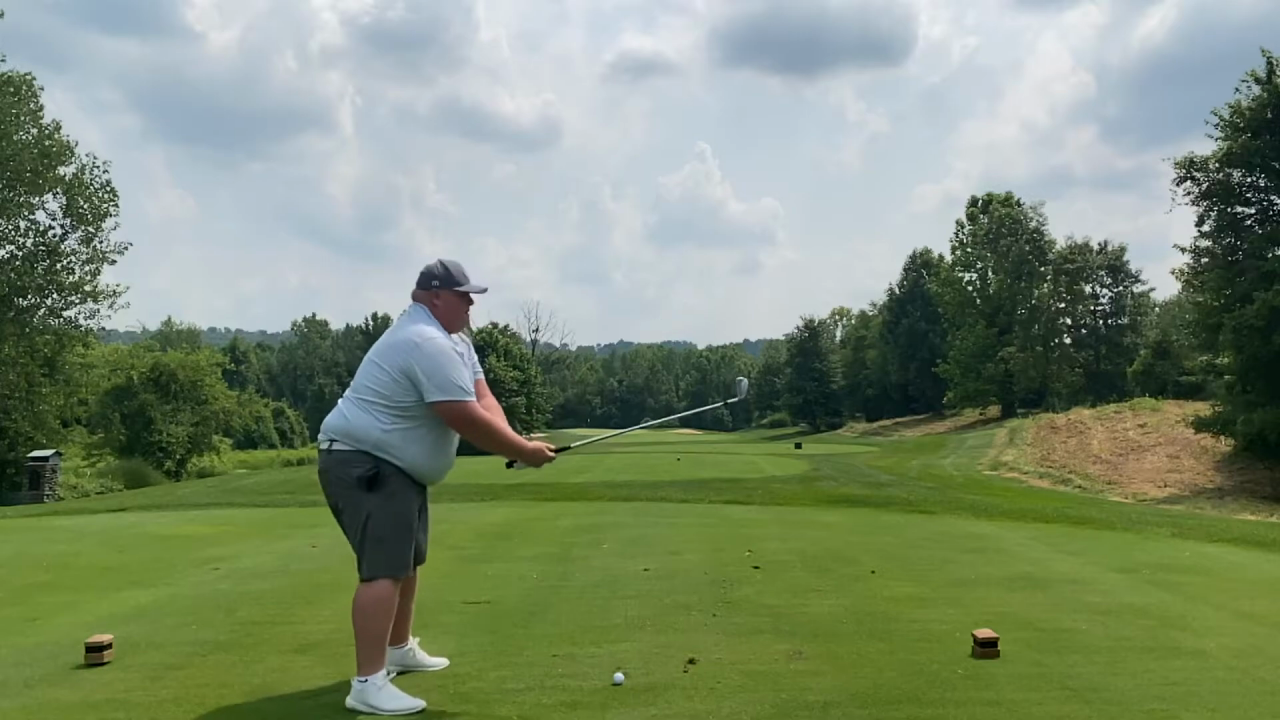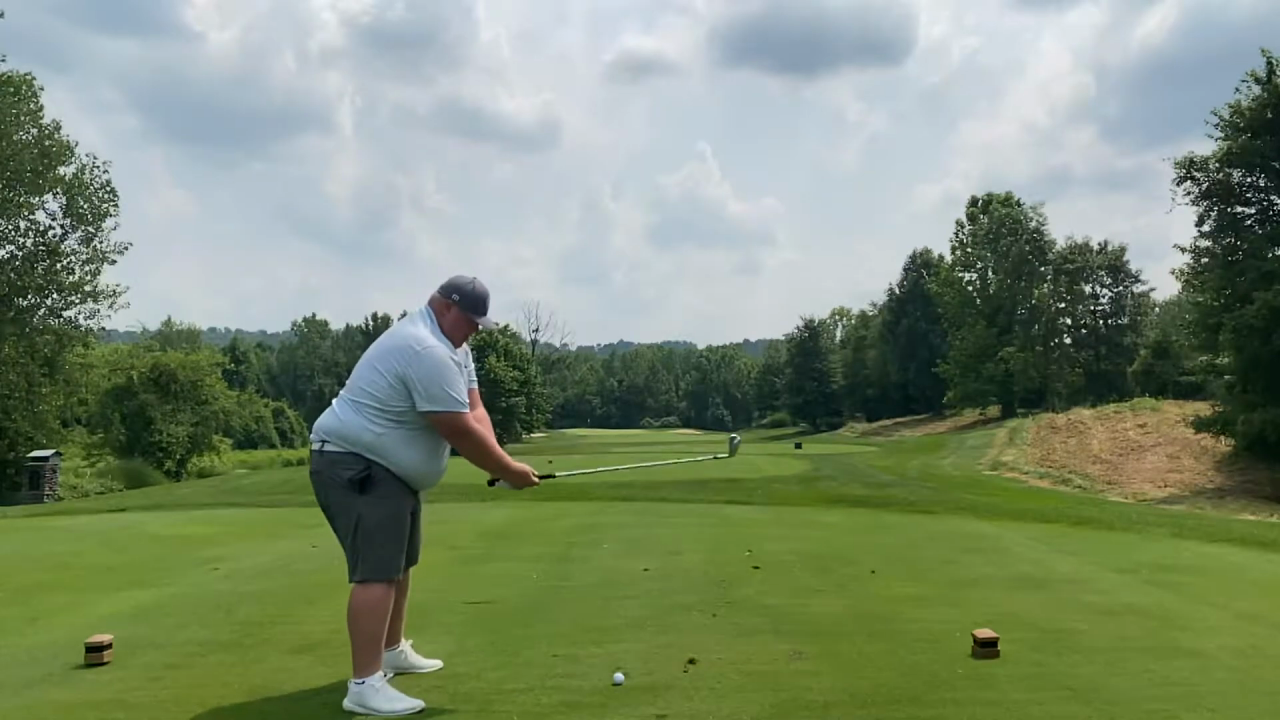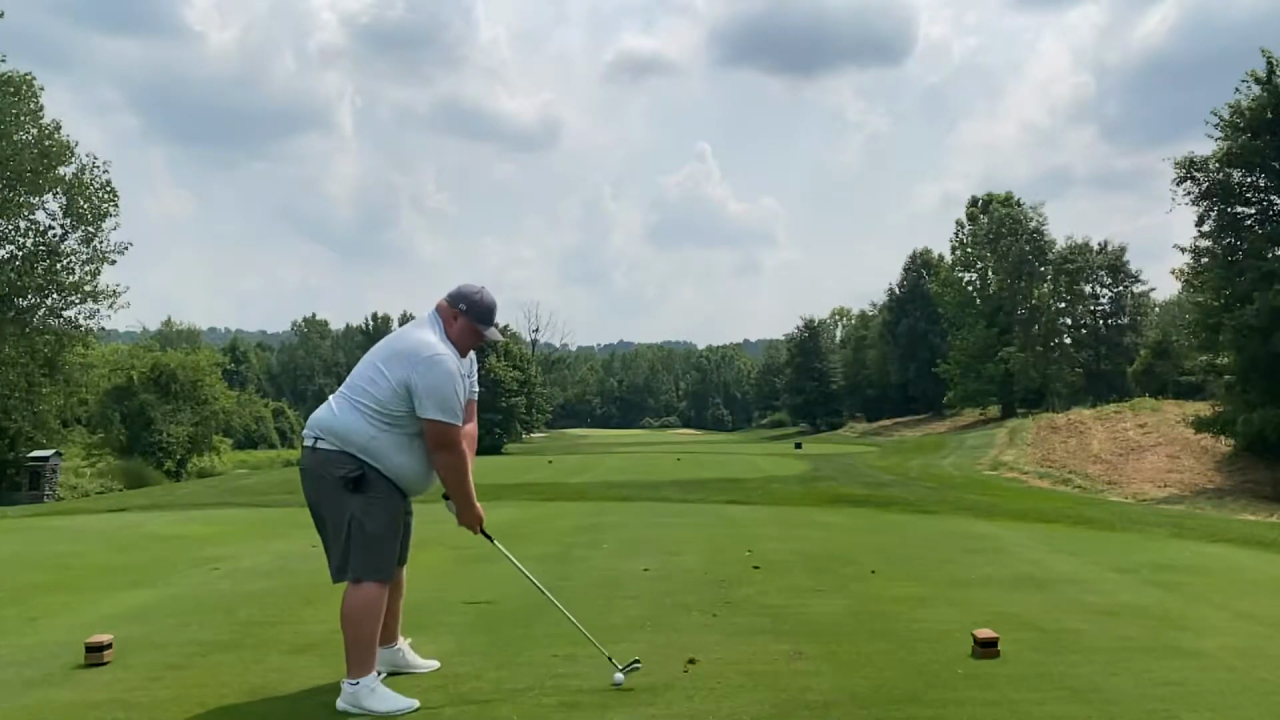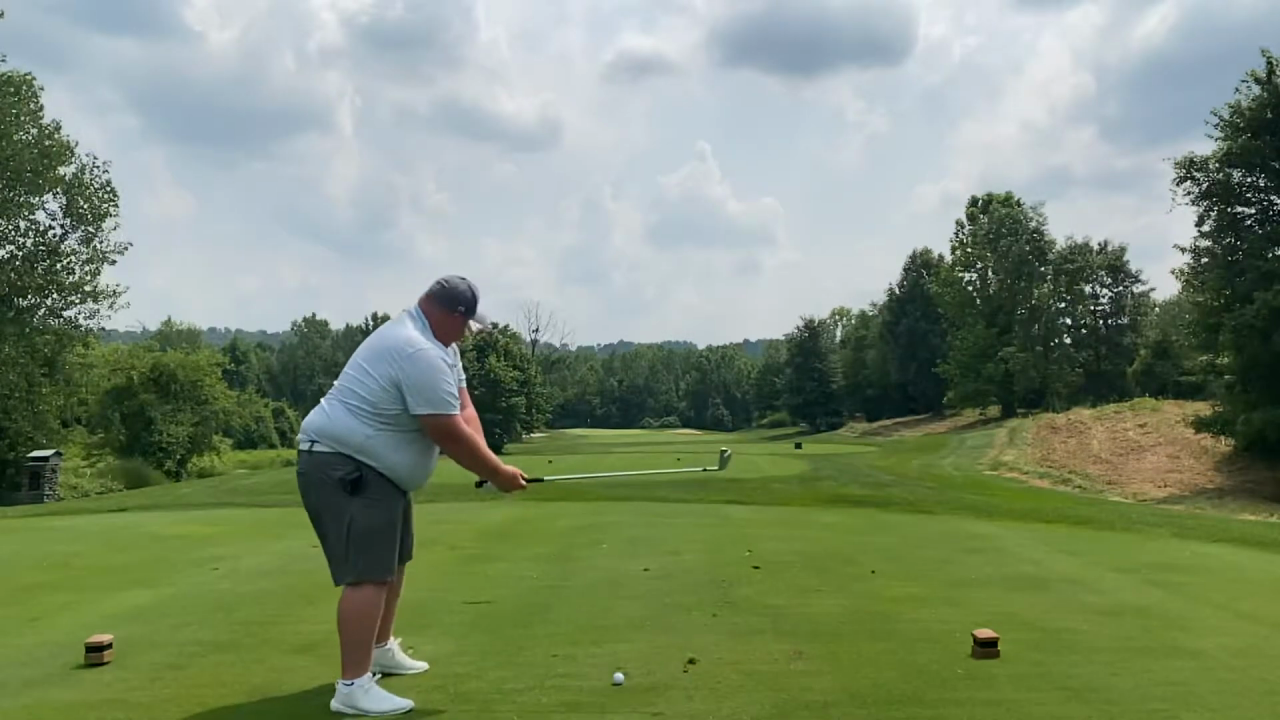
dt=0.7s
person 1, frame 1
left shoulder: (452, 338)
right shoulder: (427, 344)
left elbow: (483, 401)
right elbow: (467, 420)
left wrist: (515, 442)
right wrist: (523, 450)
left hip: (394, 467)
right hip: (363, 464)
left knee: (405, 561)
right knee: (384, 568)
left ankle: (399, 648)
right ankle: (367, 683)
person 1, frame 2
left shoulder: (450, 344)
right shoulder: (426, 352)
left elbow: (474, 413)
right elbow: (459, 432)
left wrist: (498, 462)
right wrist: (508, 469)
left hip: (386, 468)
right hip: (355, 466)
left knee: (398, 562)
right knee: (378, 571)
left ankle: (391, 649)
person 1, frame 3
left shoulder: (458, 353)
right shoulder: (435, 359)
left elbow: (466, 426)
right elbow: (444, 446)
left wrist: (462, 489)
right wrist: (466, 504)
left hip: (375, 468)
right hip: (345, 464)
left knee: (390, 561)
right knee: (370, 571)
left ankle: (388, 648)
right ankle: (358, 685)
person 1, frame 4
left shoulder: (436, 342)
right shoulder: (419, 354)
left elbow: (463, 411)
right elbow: (450, 435)
left wrist: (488, 463)
right wrist: (498, 473)
left hip: (371, 467)
right hip: (343, 466)
left knee: (390, 562)
right knee: (368, 572)
left ankle: (379, 649)
